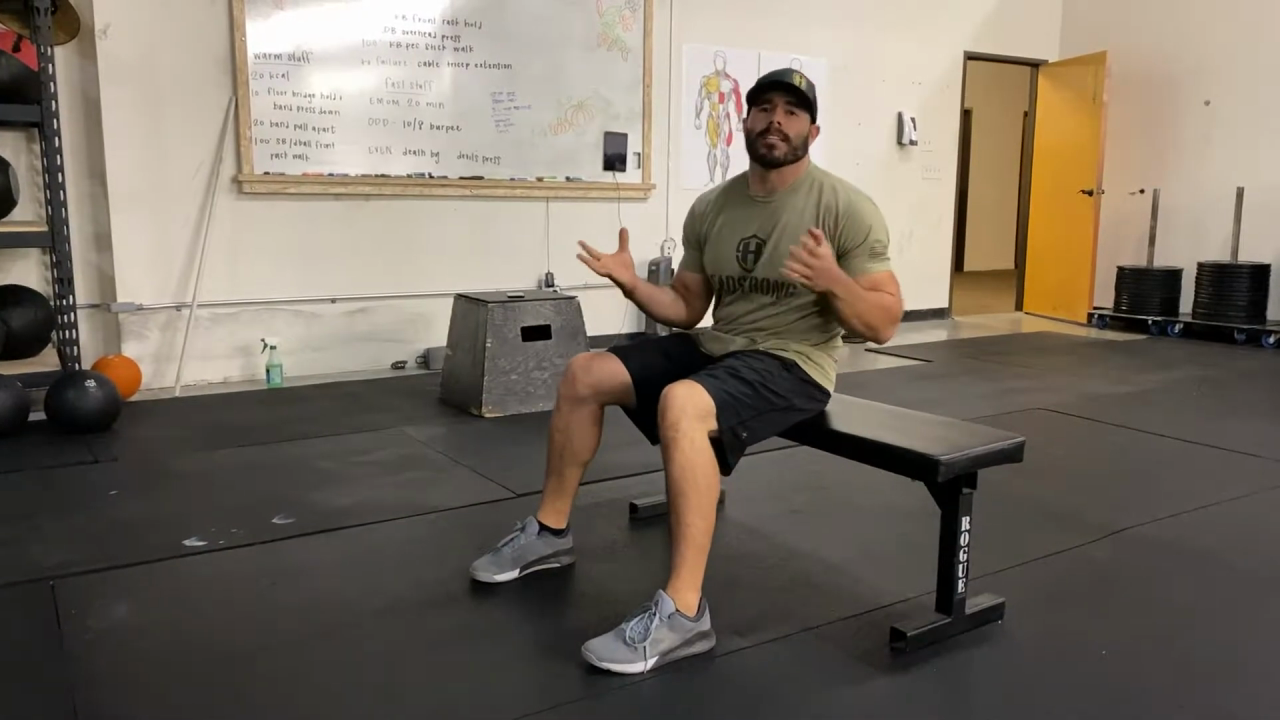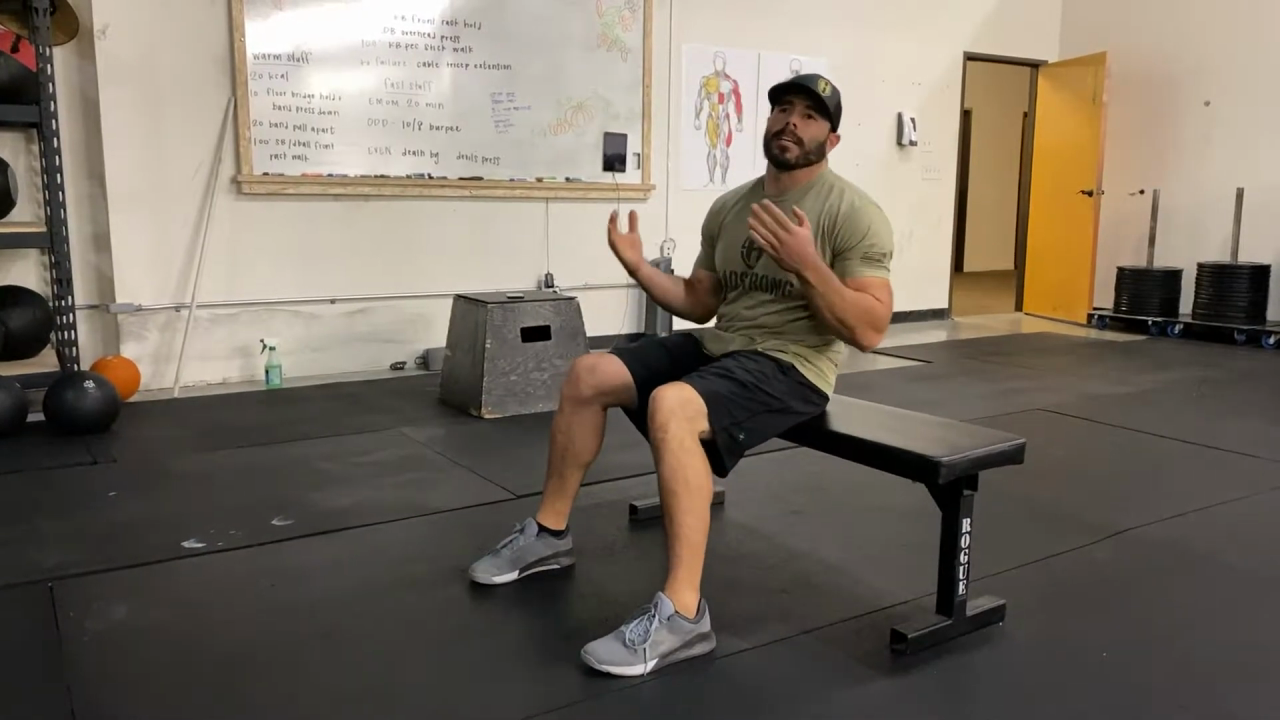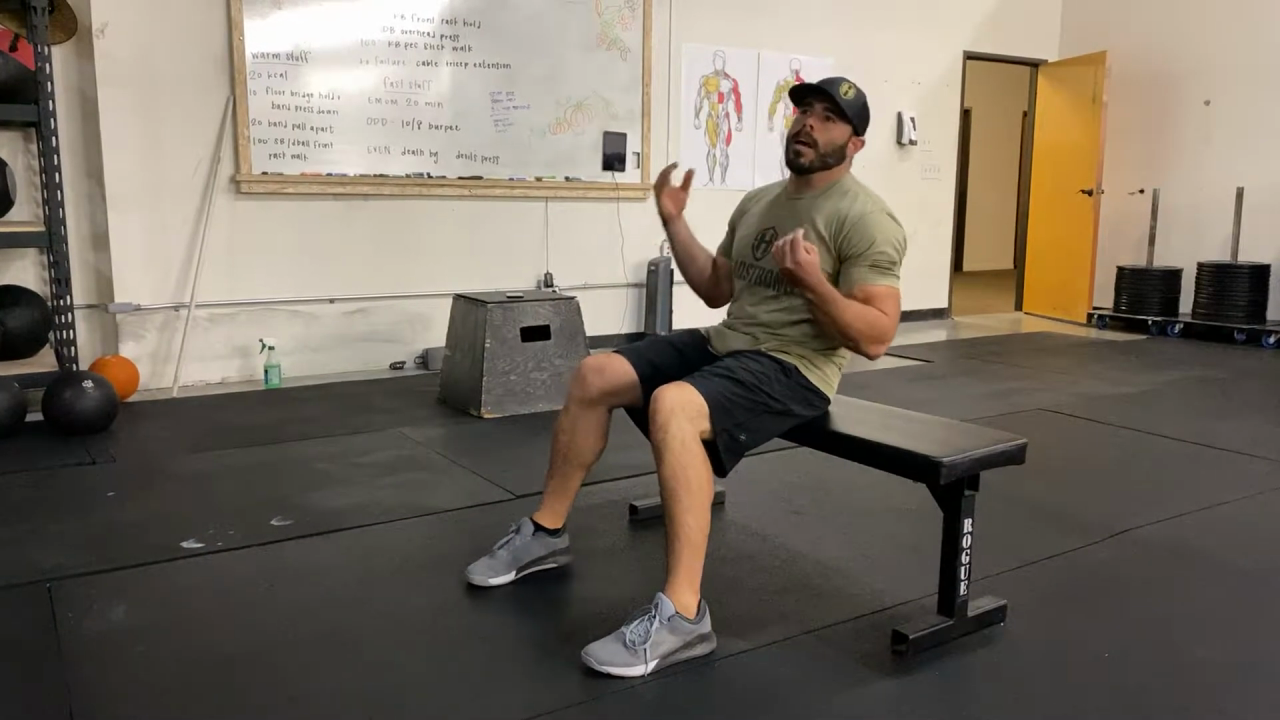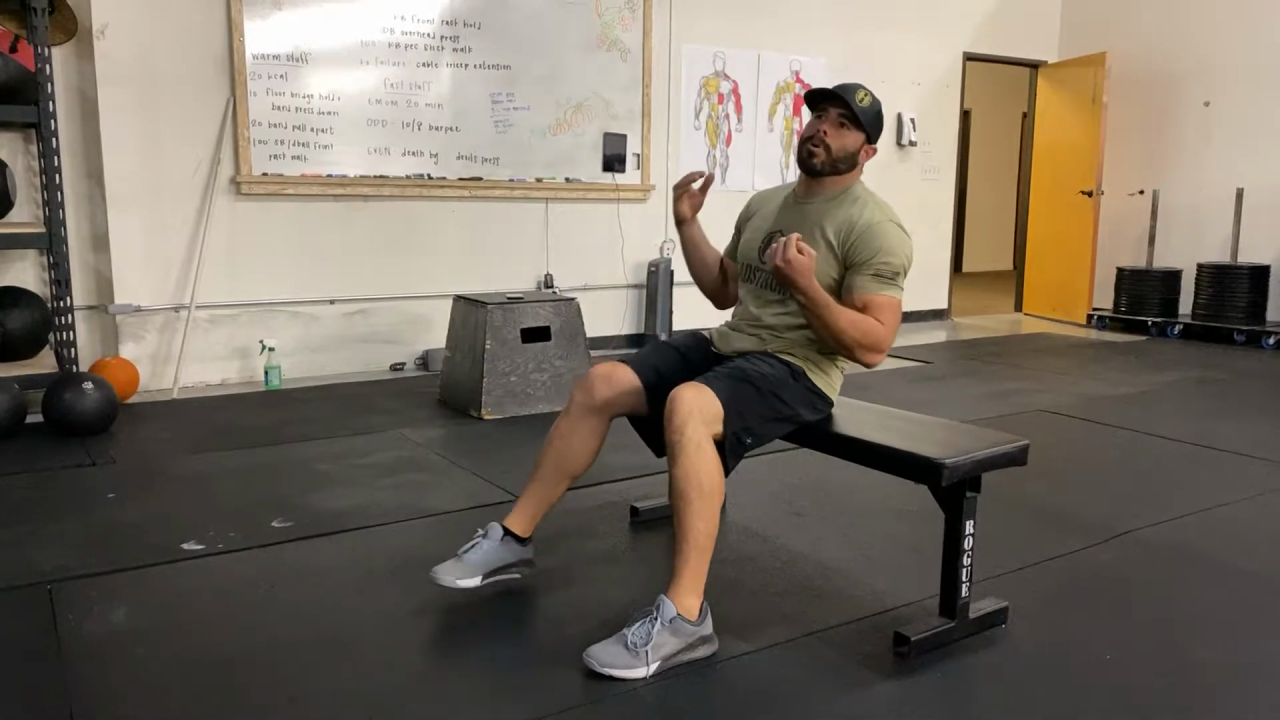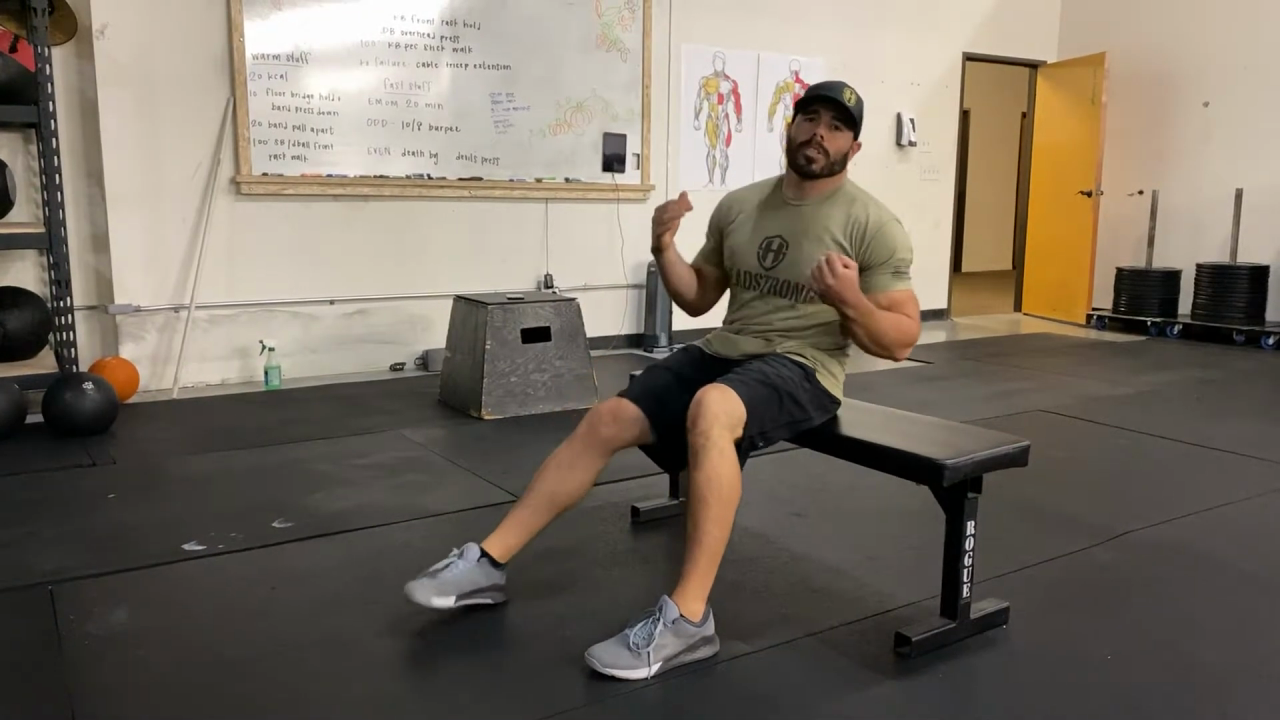
dt=0.3s
person 1, frame 1
left shoulder: (844, 208)
right shoulder: (710, 207)
left elbow: (884, 323)
right elbow: (686, 308)
left wrist: (834, 283)
right wrist: (630, 283)
left hip: (790, 366)
right hip: (716, 347)
left knee: (680, 405)
right knee: (583, 374)
left ankle: (682, 612)
right ankle: (550, 532)
person 1, frame 2
left shoulder: (852, 214)
right shoulder: (730, 206)
left elbow: (868, 330)
right elbow: (700, 304)
left wrist: (806, 264)
right wrist: (637, 266)
left hip: (789, 366)
right hip: (720, 345)
left knee: (670, 407)
right knee: (587, 375)
left ankle: (682, 613)
right ankle: (549, 533)
person 1, frame 3
left shoulder: (865, 218)
right shoulder: (758, 201)
left elbow: (875, 338)
right elbow: (717, 289)
left wrist: (813, 282)
right wrist: (675, 224)
left hip: (793, 368)
right hip: (727, 343)
left knee: (671, 407)
right knee: (594, 375)
left ankle: (682, 613)
right ankle: (545, 533)
person 1, frame 4
left shoulder: (873, 227)
right shoulder: (765, 204)
left elbow: (872, 347)
left wrist: (807, 286)
right wrist: (688, 225)
left hip: (798, 369)
right hip: (729, 343)
left knee: (688, 407)
right knee: (601, 385)
left ankle: (685, 616)
right ankle: (512, 539)
person 1, frame 5
left shoulder: (873, 225)
right shoulder: (740, 204)
left elbow: (900, 340)
right elbow: (698, 299)
left wrist: (848, 300)
right wrist: (663, 250)
left hip: (801, 369)
right hip: (725, 351)
left knee: (710, 410)
right knee: (606, 420)
left ankle: (687, 617)
right ankle: (488, 561)
